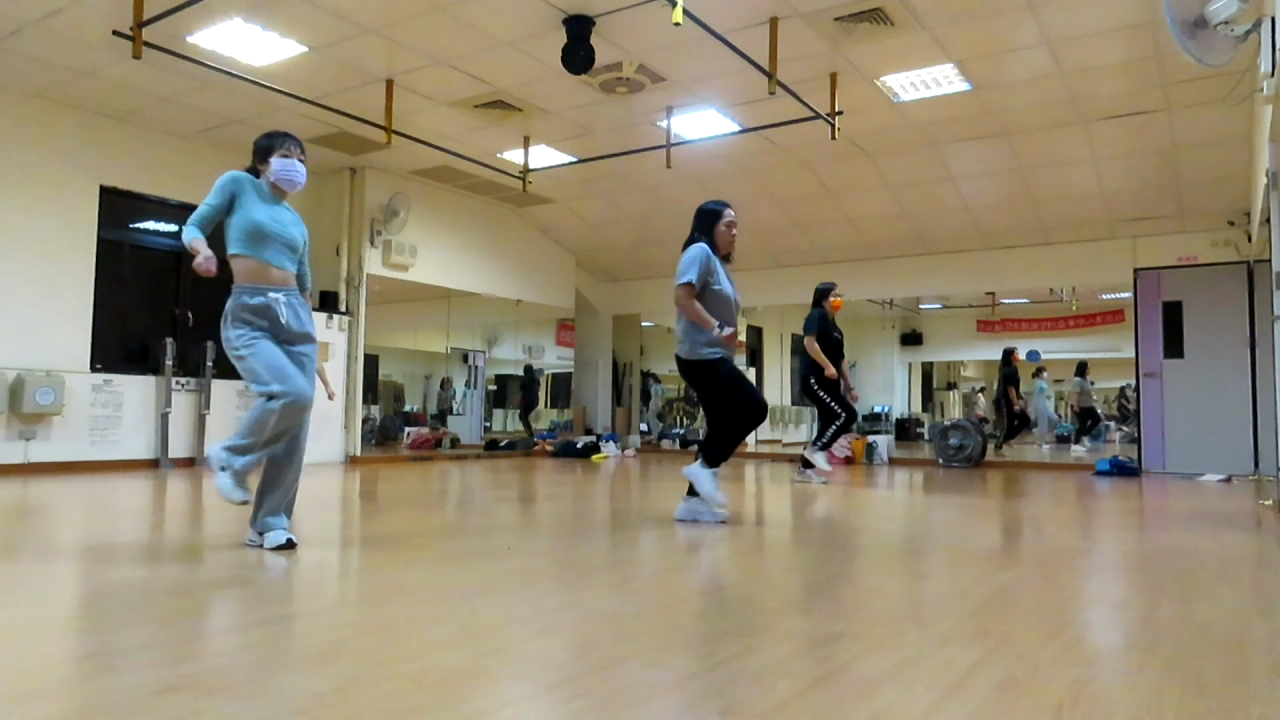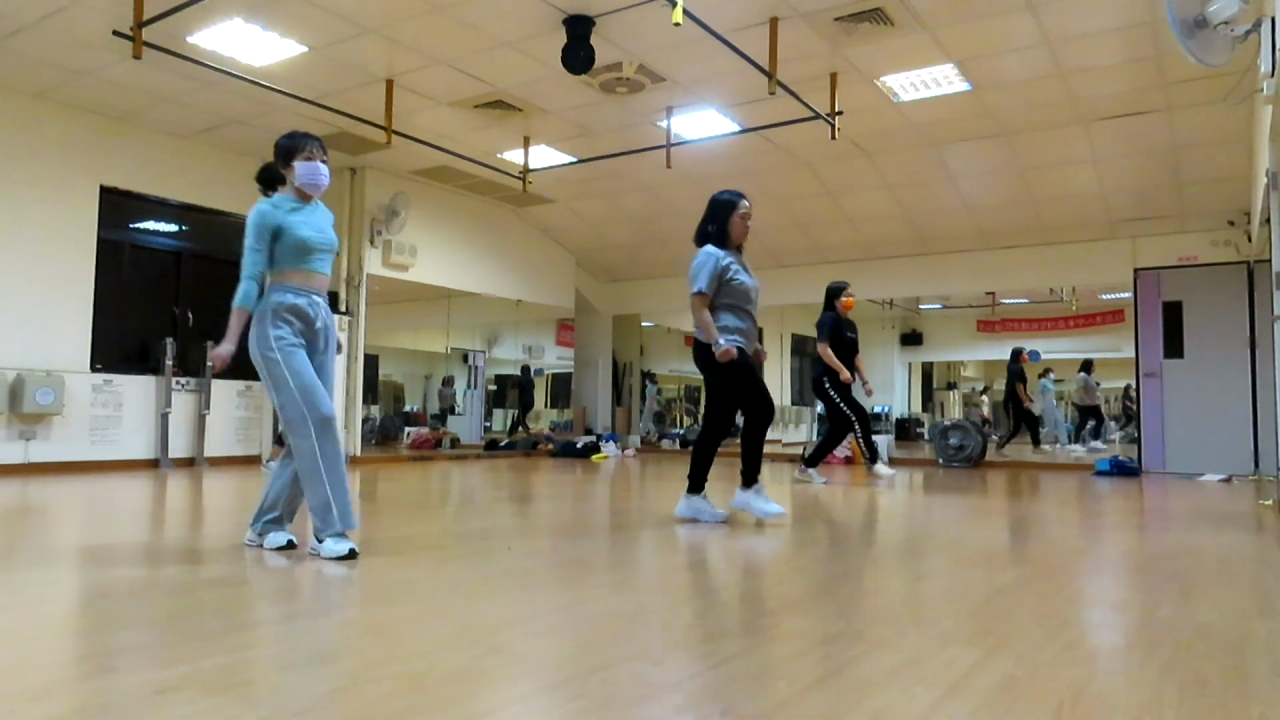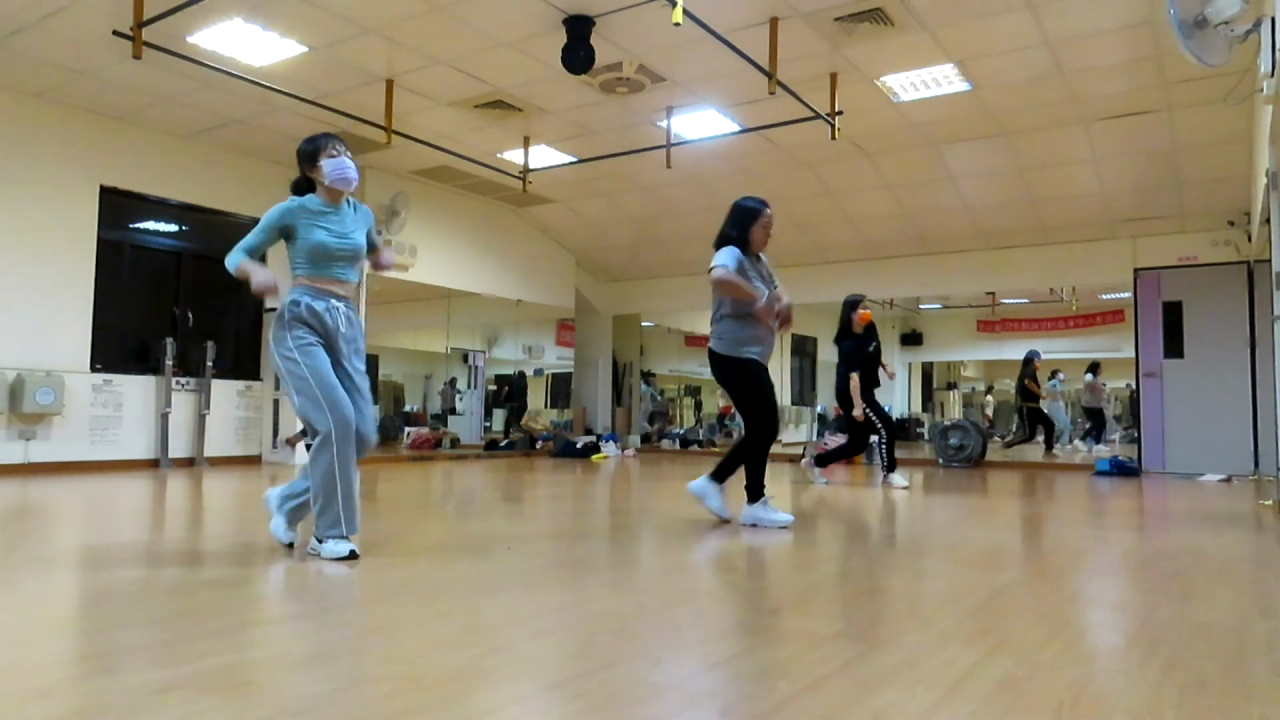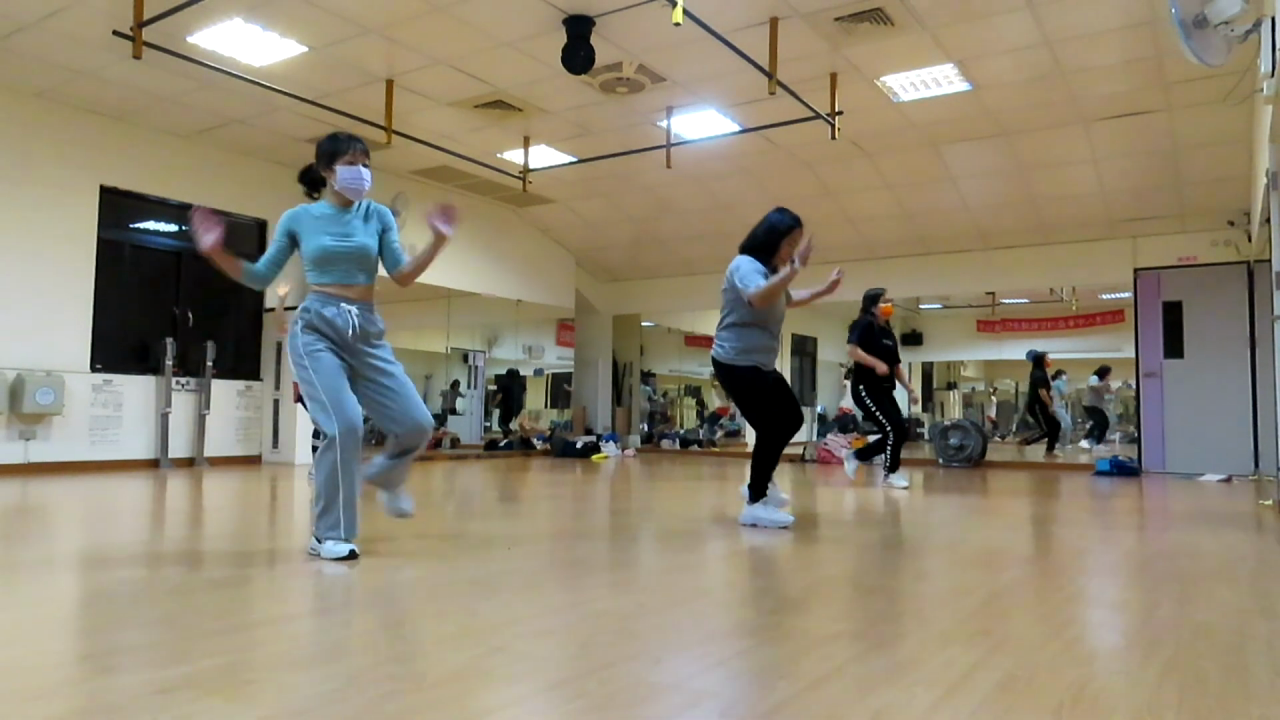
dt=0.2s
person 1, frame 1
left shoulder: (296, 221)
right shoulder: (236, 185)
right elbow: (193, 227)
left wrist: (311, 336)
right wrist: (202, 251)
left hip: (295, 319)
right hip: (247, 317)
left knee: (294, 430)
right knee: (293, 395)
left ankle: (270, 523)
right ankle: (232, 457)
person 1, frame 2
left shoulder: (325, 215)
right shoulder: (268, 212)
right elbow: (251, 277)
right wrist: (230, 340)
left hip: (320, 323)
right hip: (280, 320)
left knee: (307, 429)
right knee: (316, 418)
left ankle: (266, 525)
right ankle: (329, 529)
person 1, frame 3
left shoulder: (363, 214)
right shoulder: (291, 211)
left elbow: (370, 252)
right elbow: (235, 256)
left wrist: (382, 257)
right wrist: (256, 271)
left hip: (347, 327)
right hip: (300, 322)
left knee: (363, 433)
right knee: (337, 422)
left ankle: (287, 501)
right ankle: (330, 533)
person 1, frame 4
left shoulder: (378, 215)
right shoulder: (298, 219)
left elbow: (402, 276)
right elbow: (260, 277)
left wrist: (437, 243)
right wrist: (217, 254)
left hip: (367, 332)
right hip: (316, 330)
left knee: (416, 423)
right knee: (344, 425)
left ankle: (384, 477)
right ankle: (329, 534)
person 2, frame 1
left shoulder: (720, 263)
right shoulder: (699, 253)
right elbow: (682, 298)
right wrist: (715, 329)
left hip: (715, 358)
right hip: (701, 357)
left knee: (722, 428)
right knee: (755, 409)
left ankle: (694, 500)
right ankle: (705, 467)
person 2, frame 2
left shoulder: (734, 256)
right shoulder: (711, 255)
right elbow: (698, 305)
left wrist: (753, 344)
right wrist: (718, 342)
left hip: (736, 350)
right hip: (723, 352)
left knee: (718, 425)
right knee: (761, 410)
left ankle: (693, 498)
right ankle: (749, 489)
person 2, frame 3
left shoulder: (759, 261)
right shoulder: (729, 255)
left elbow: (775, 288)
right elbow: (718, 278)
left wrist: (784, 304)
right wrist: (757, 300)
left hip: (751, 358)
right hip: (735, 357)
left knee: (759, 429)
right knee: (764, 427)
left ankle: (711, 484)
right ankle: (755, 504)
person 2, frame 4
left shoulder: (770, 269)
right shoulder: (745, 266)
left elbow: (787, 300)
right elbow: (760, 298)
left wrist: (822, 291)
right wrist: (793, 268)
left hip: (760, 364)
right hip: (737, 364)
left knee: (792, 418)
right knee: (772, 428)
left ankle: (762, 482)
right ankle: (756, 504)
person 3, frame 1
left shoulder: (836, 328)
right shoulder: (817, 316)
left elbow: (840, 360)
right elbow: (809, 342)
left wrist: (850, 387)
right wrist: (827, 366)
left hip: (831, 381)
right hip: (815, 379)
left knee: (829, 424)
right knee: (847, 414)
left ankle: (805, 468)
right ankle: (816, 450)
person 3, frame 2
left shoulder: (851, 325)
right shoulder: (829, 319)
left elbow: (855, 356)
right elbow: (822, 348)
left wrist: (865, 381)
right wrist: (842, 370)
left hip: (841, 382)
right hip: (828, 380)
left knee: (838, 429)
right knee: (858, 417)
left ankle: (807, 467)
right ankle: (875, 463)
person 3, frame 3
left shoulder: (871, 329)
right shoulder: (849, 344)
right elbow: (853, 377)
left wrist: (884, 367)
right wrist: (857, 406)
left hip: (867, 392)
right hip: (851, 395)
left knee: (858, 443)
right knee: (885, 426)
left ankle: (815, 463)
right ankle: (889, 474)
person 3, frame 4
left shoulder: (889, 334)
right shoulder: (864, 326)
left elbow: (896, 366)
right elbow: (852, 350)
left wrist: (910, 389)
right wrist: (876, 363)
left hip: (884, 390)
right hip: (866, 389)
left knee: (897, 431)
right knee: (894, 429)
left ankle: (855, 457)
right ankle: (890, 474)
